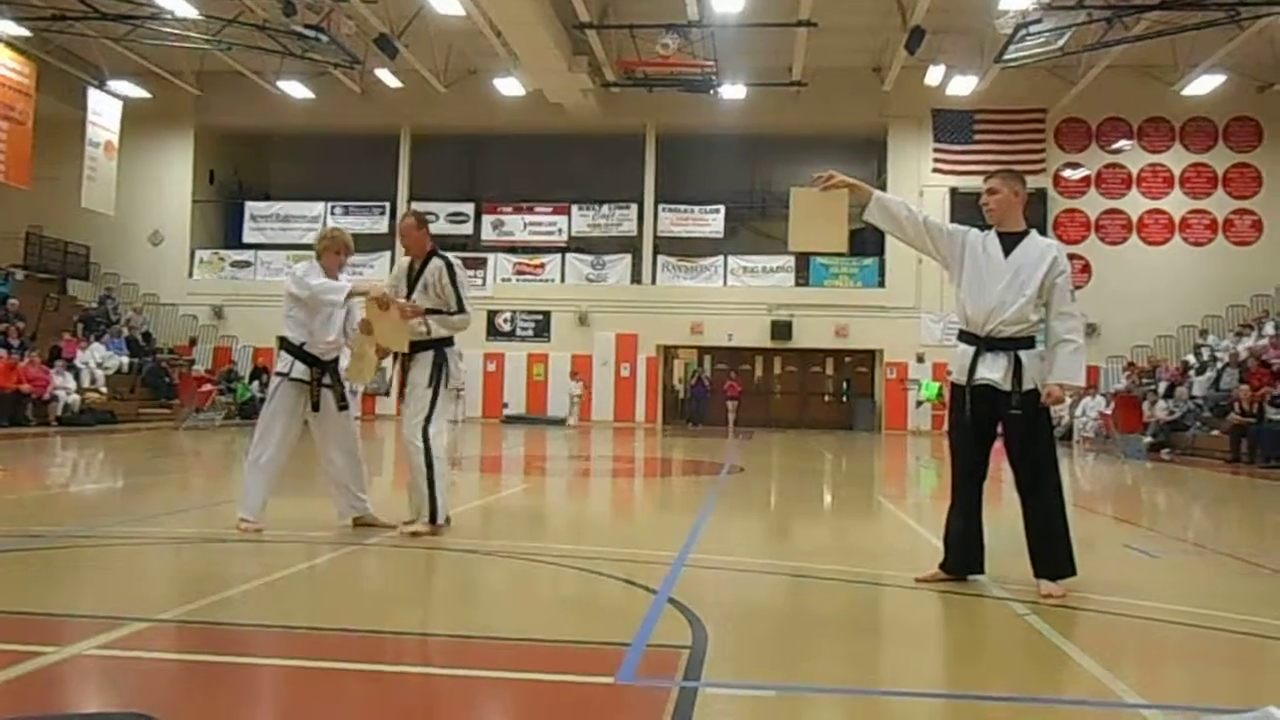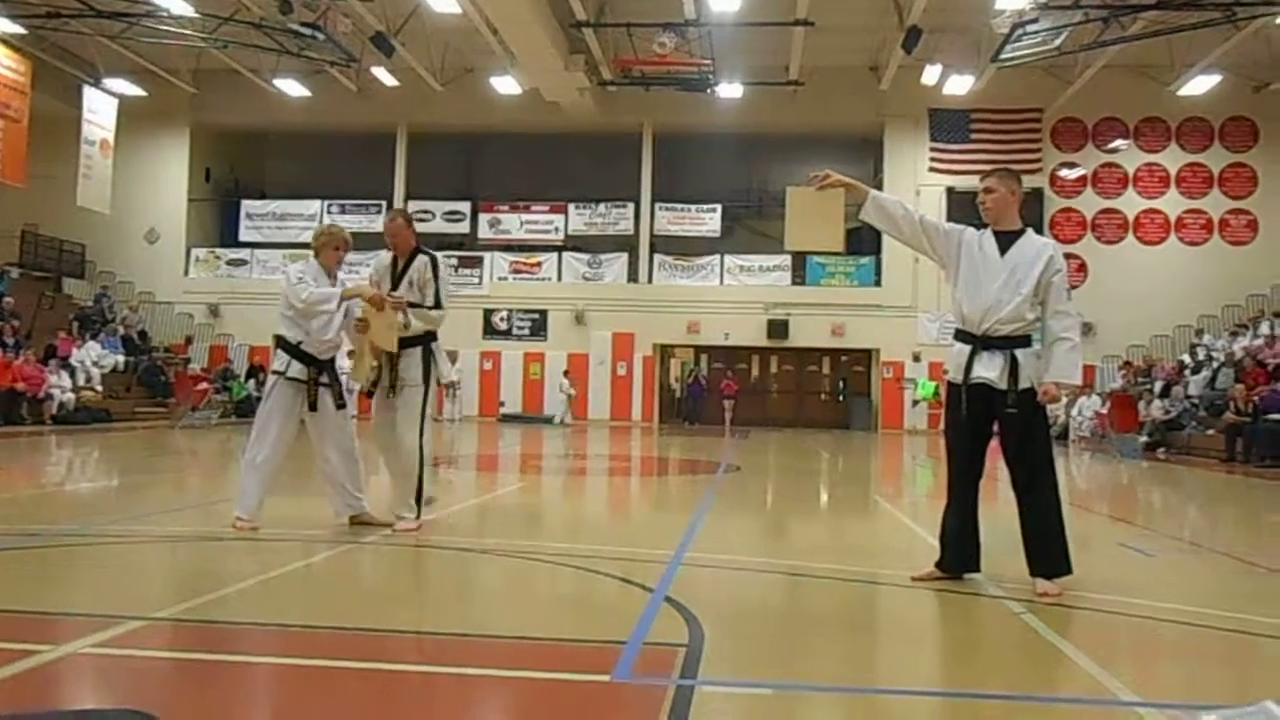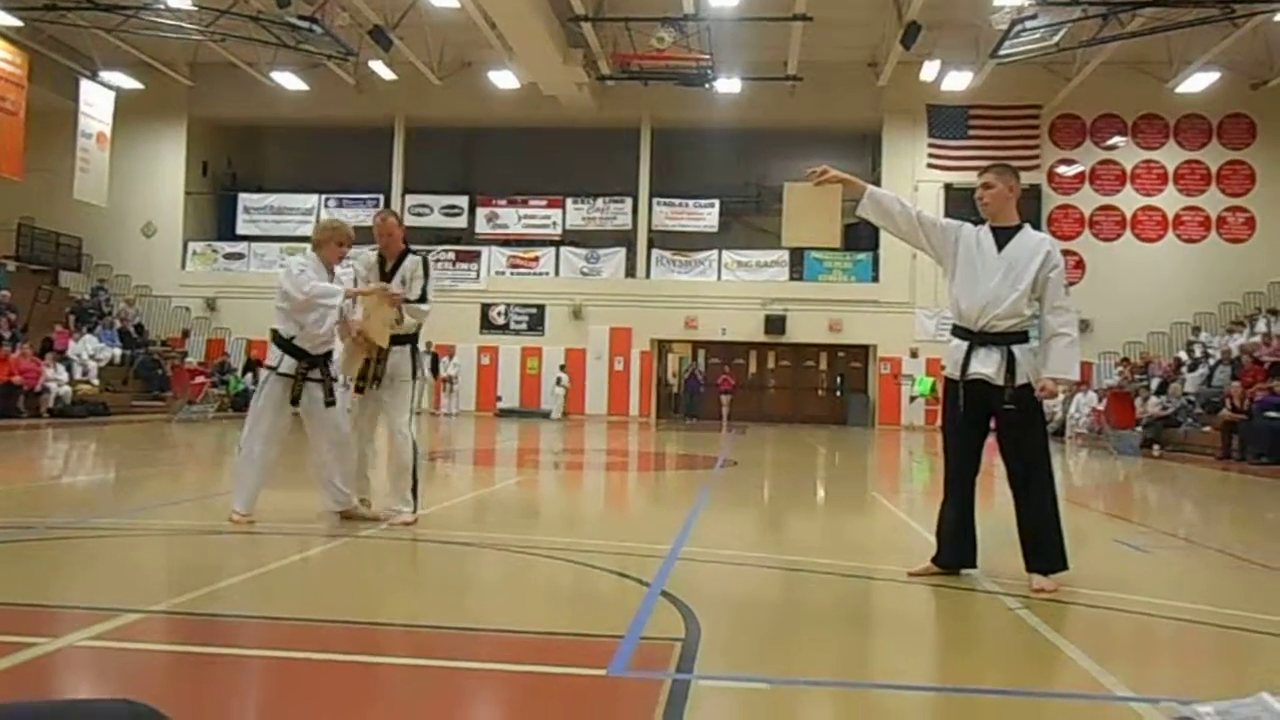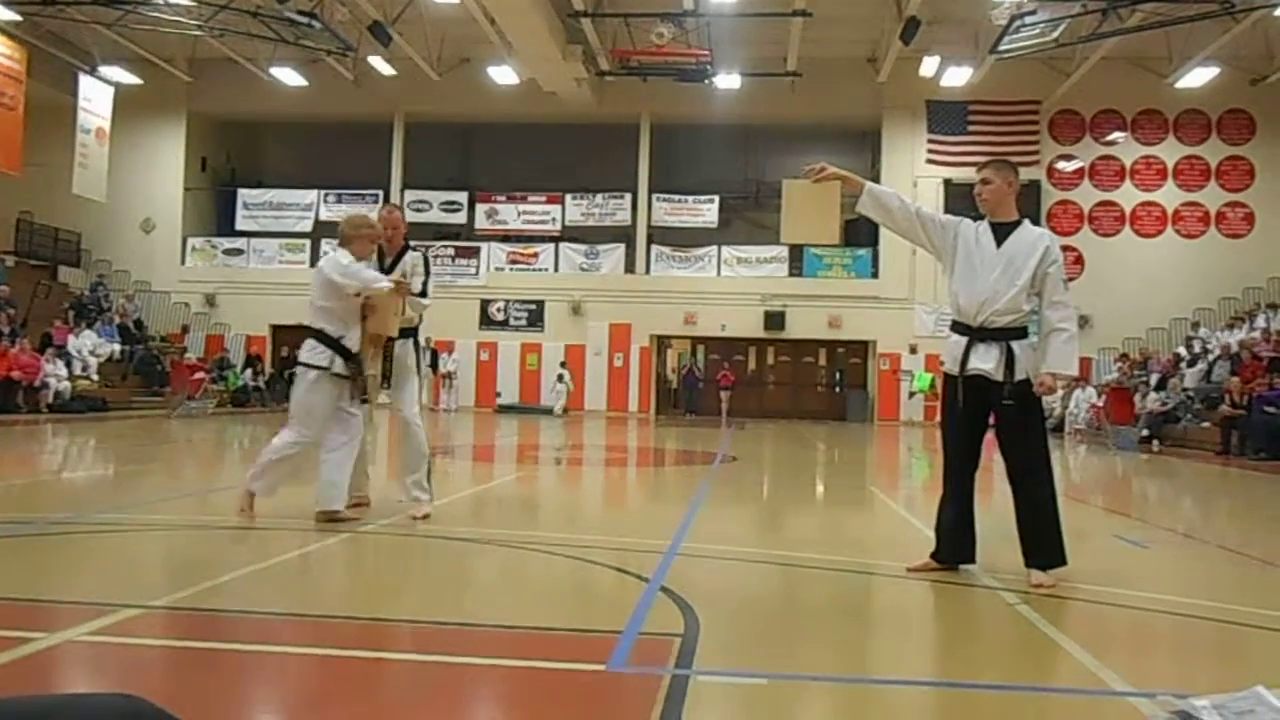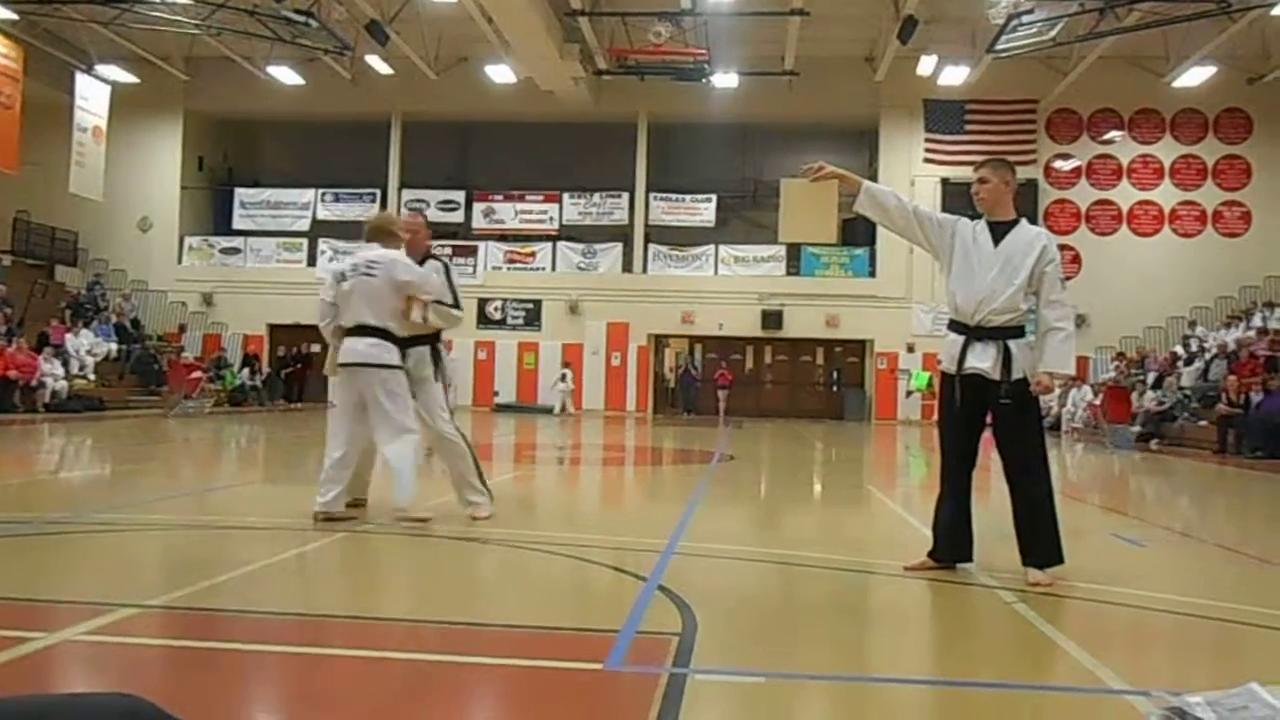
dt=0.3s
person 1, frame 1
left shoulder: (1048, 253)
right shoulder: (965, 243)
left elbow: (1065, 321)
right elbow: (910, 221)
left wrist: (1060, 379)
right wrist: (854, 186)
left hip: (1022, 371)
right hip: (972, 368)
left knee: (1036, 476)
right knee: (966, 473)
left ankle: (1050, 570)
right ankle: (959, 561)
person 1, frame 2
left shoulder: (1044, 252)
right shoulder: (961, 242)
left elbow: (1061, 319)
right elbow: (906, 220)
left wrist: (1056, 377)
right wrist: (850, 186)
left hip: (1018, 370)
right hip: (968, 367)
left knee: (1032, 475)
right knee: (962, 472)
left ankle: (1045, 569)
right ankle: (955, 560)
person 1, frame 3
left shoulder: (1042, 248)
right shoulder: (959, 238)
left elbow: (1058, 315)
right elbow: (903, 216)
left wrist: (1054, 374)
right wrist: (846, 181)
left hip: (1015, 366)
right hip: (965, 363)
left knee: (1028, 471)
right knee: (958, 468)
left ankle: (1042, 565)
right ankle: (951, 555)
person 1, frame 4
left shoulder: (1041, 243)
right shoulder: (958, 234)
left elbow: (1057, 310)
right elbow: (902, 212)
left wrist: (1052, 369)
right wrist: (845, 178)
left hip: (1014, 361)
right hip: (964, 358)
left knee: (1028, 466)
right knee: (958, 463)
left ankle: (1040, 560)
right ankle: (950, 551)
person 1, frame 5
left shoulder: (1038, 242)
right shoulder: (955, 233)
left elbow: (1055, 309)
right elbow: (900, 210)
left wrist: (1049, 368)
right wrist: (843, 176)
left hip: (1011, 360)
right hip: (962, 358)
left knee: (1025, 465)
right knee: (955, 462)
left ankle: (1037, 559)
right ankle: (948, 549)
person 2, frame 1
left shoulder: (445, 267)
right shoulder: (402, 269)
left elbow: (462, 318)
right elbow: (387, 308)
left wrist: (423, 313)
right wrist: (386, 308)
left hip: (434, 361)
right hip: (412, 360)
left knee: (420, 435)
right knee: (416, 436)
left ankle: (433, 514)
right ankle: (428, 510)
person 2, frame 2
left shoulder: (429, 263)
right shoulder: (382, 264)
left elbow: (437, 314)
right elbow: (372, 305)
left wrist: (405, 308)
right wrist: (370, 321)
left hip: (418, 356)
right hip: (391, 357)
left knee: (411, 436)
right knee: (384, 431)
left ankle: (410, 510)
right ankle: (417, 494)
person 2, frame 3
left shoulder: (417, 263)
right shoulder: (365, 262)
left elbow: (422, 308)
left wrist: (399, 306)
left hip: (401, 354)
right hip: (367, 353)
left knee: (400, 429)
right knee: (359, 427)
left ankle: (405, 506)
right ankle: (358, 496)
person 2, frame 4
left shoulder: (417, 259)
left elbow: (421, 302)
left wrist: (400, 298)
left hip: (402, 348)
left knee: (409, 419)
left ankle: (420, 496)
right ankle: (358, 492)
person 2, frame 5
left shoulder: (438, 268)
left elbow: (455, 315)
left hip: (422, 357)
left knee: (441, 427)
left ankle: (478, 497)
right ankle: (356, 493)
person 3, frame 1
left shoulder: (342, 289)
right shoulder: (301, 273)
left elbow: (348, 334)
right elbow: (318, 290)
left wrist: (367, 330)
right wrist: (364, 288)
left hip: (326, 374)
right hip: (296, 369)
left knee: (343, 444)
right knee: (272, 442)
left ankle: (359, 511)
right ankle: (249, 513)
person 3, frame 2
left shoulder: (341, 288)
right shoulder: (297, 273)
left elbow: (351, 326)
right elbow: (308, 299)
right wrist: (356, 292)
left hip: (324, 373)
right hip: (292, 368)
left knee: (340, 443)
right knee: (269, 442)
left ankle: (356, 510)
right ankle: (245, 512)
person 3, frame 3
left shoulder: (331, 278)
right shoulder: (297, 266)
left elbow: (334, 318)
right elbow: (310, 293)
left wrist: (352, 330)
right wrist: (358, 290)
left hip: (316, 367)
right hip: (285, 362)
left knee: (333, 432)
right knee: (262, 435)
left ankle: (345, 502)
right ankle: (241, 505)
person 3, frame 4
left shoulder: (344, 266)
right shoulder: (337, 262)
right elbow: (366, 281)
right wrist: (393, 284)
left hip: (337, 362)
right hip: (323, 361)
left knee: (346, 431)
right knee: (301, 432)
left ankle: (330, 504)
right ankle: (253, 486)
person 3, frame 5
left shoulder: (343, 268)
right shoulder: (396, 261)
left elbow: (326, 318)
right elbow: (436, 289)
right wrist: (406, 297)
left hip: (350, 353)
right hip: (382, 353)
left knee: (346, 432)
right knee: (402, 430)
left ankle: (328, 502)
right ankle: (403, 502)
